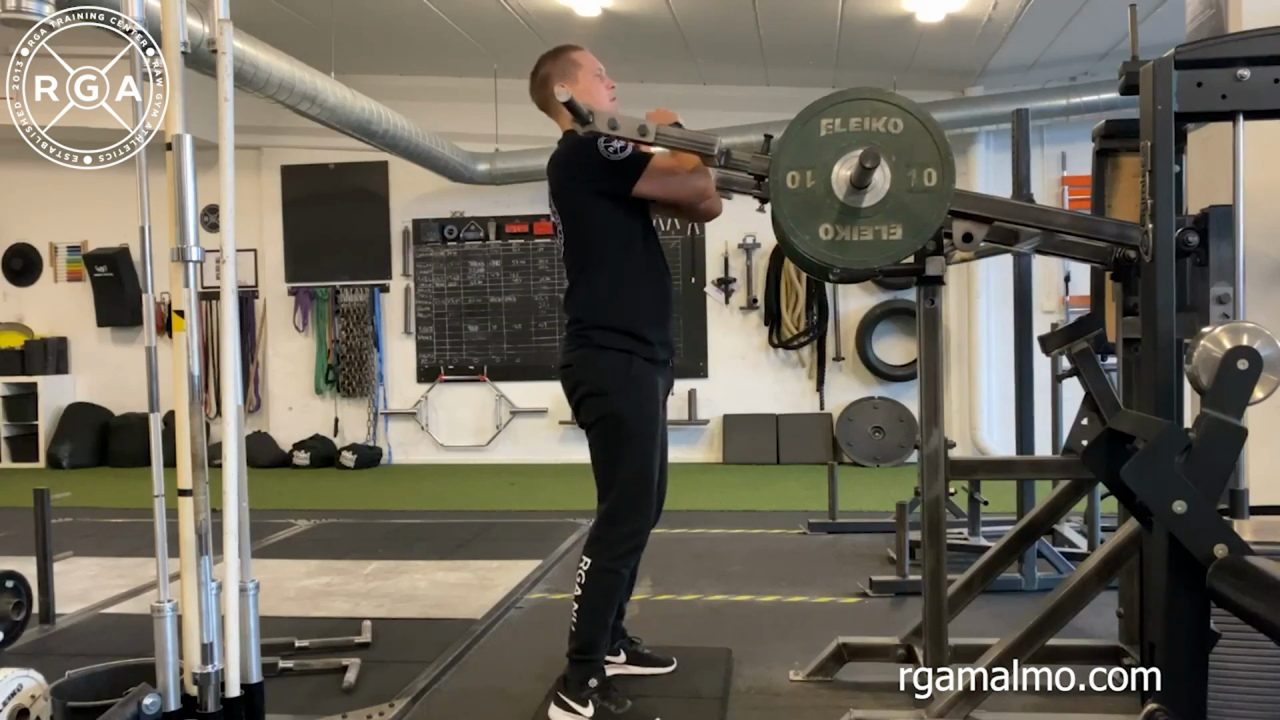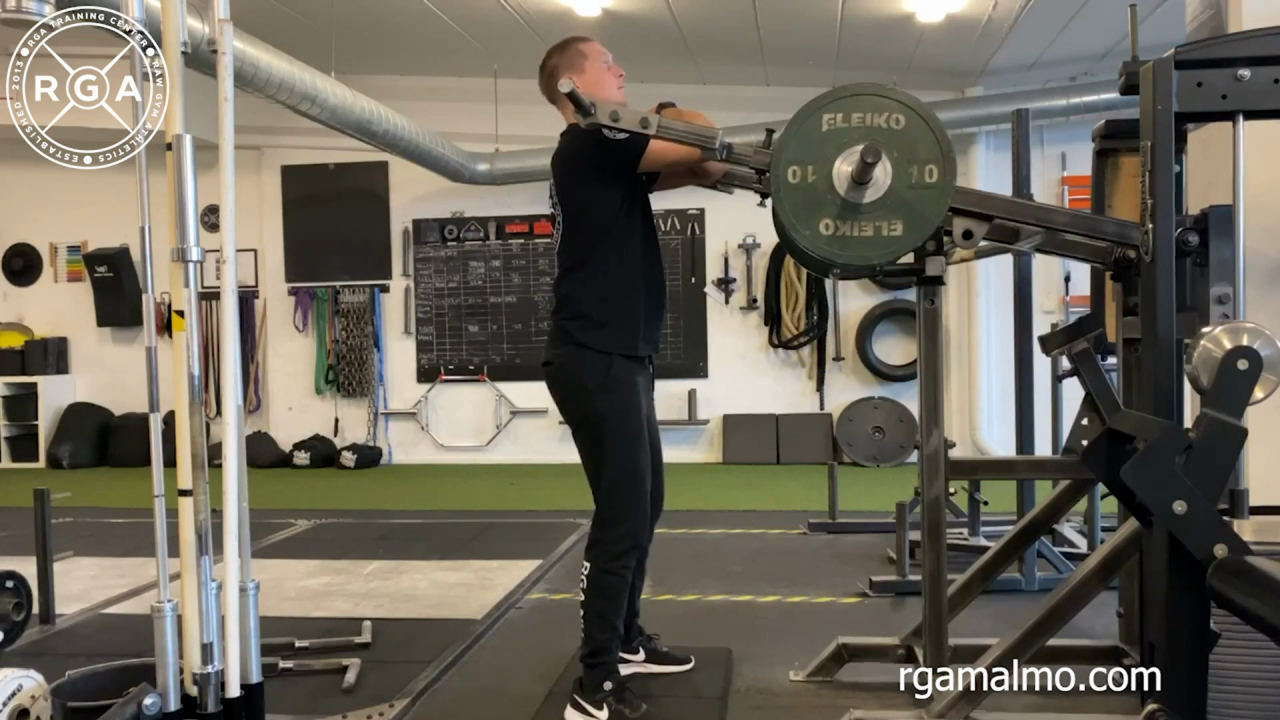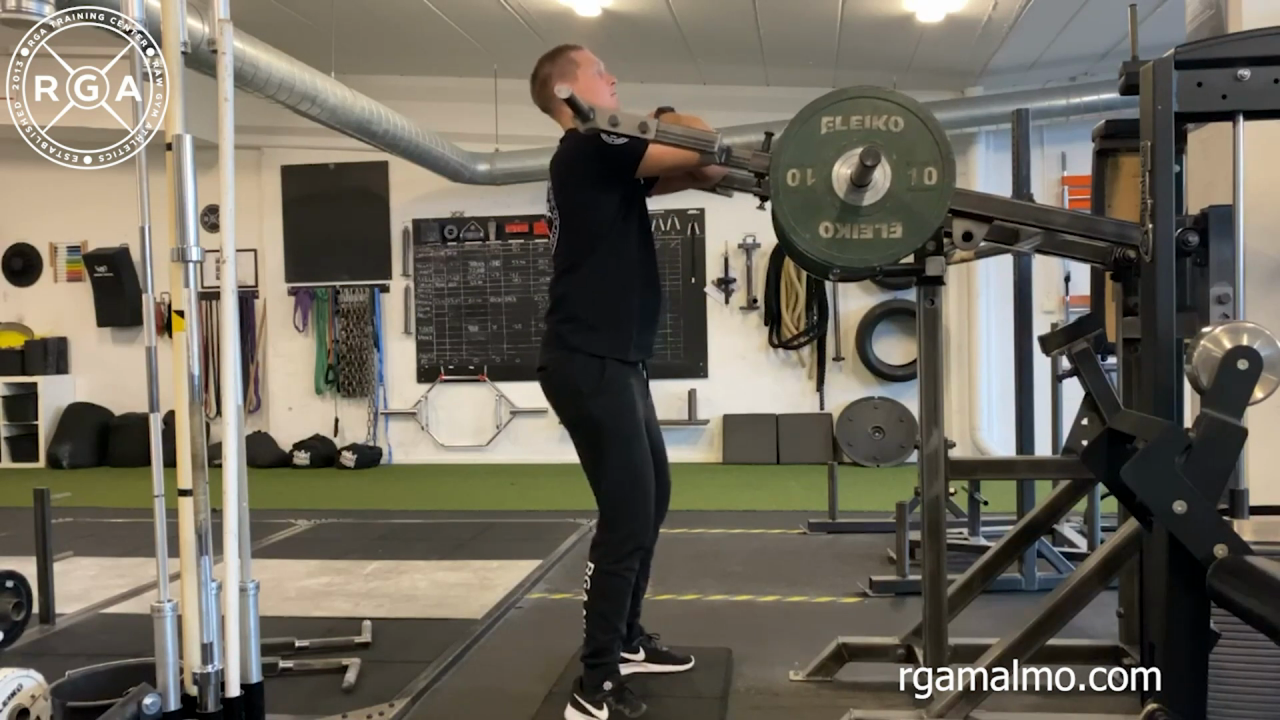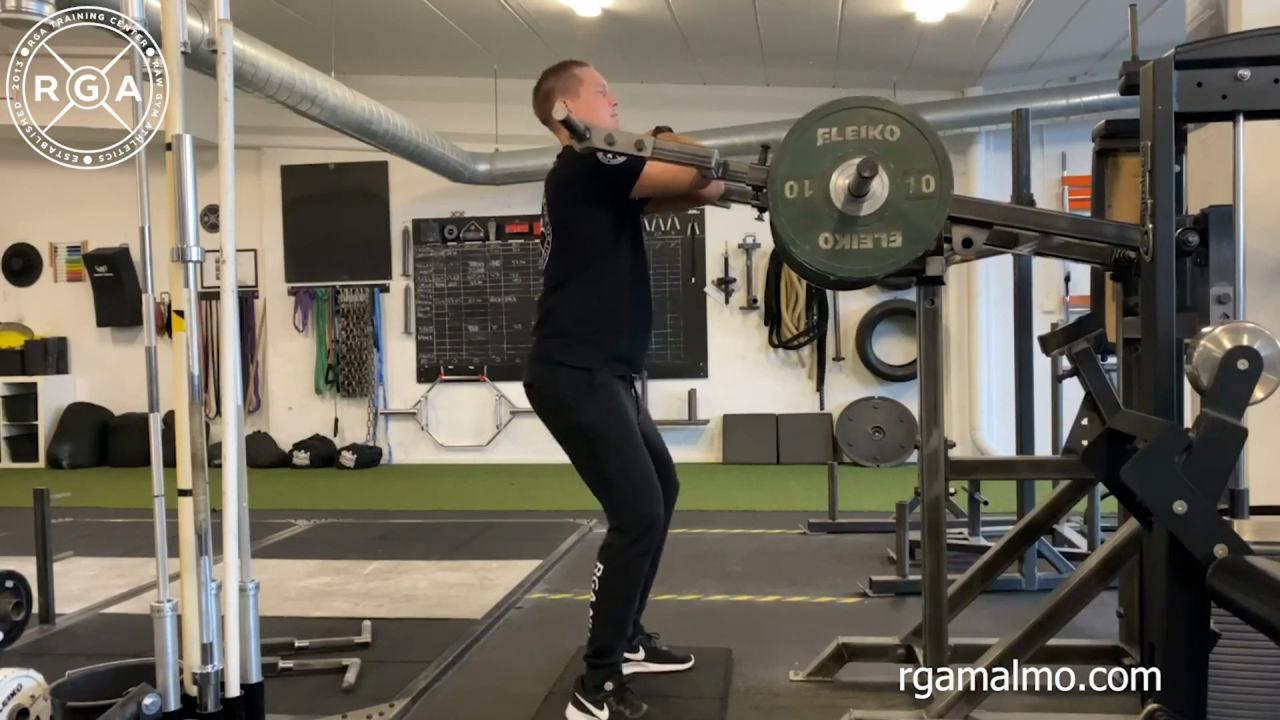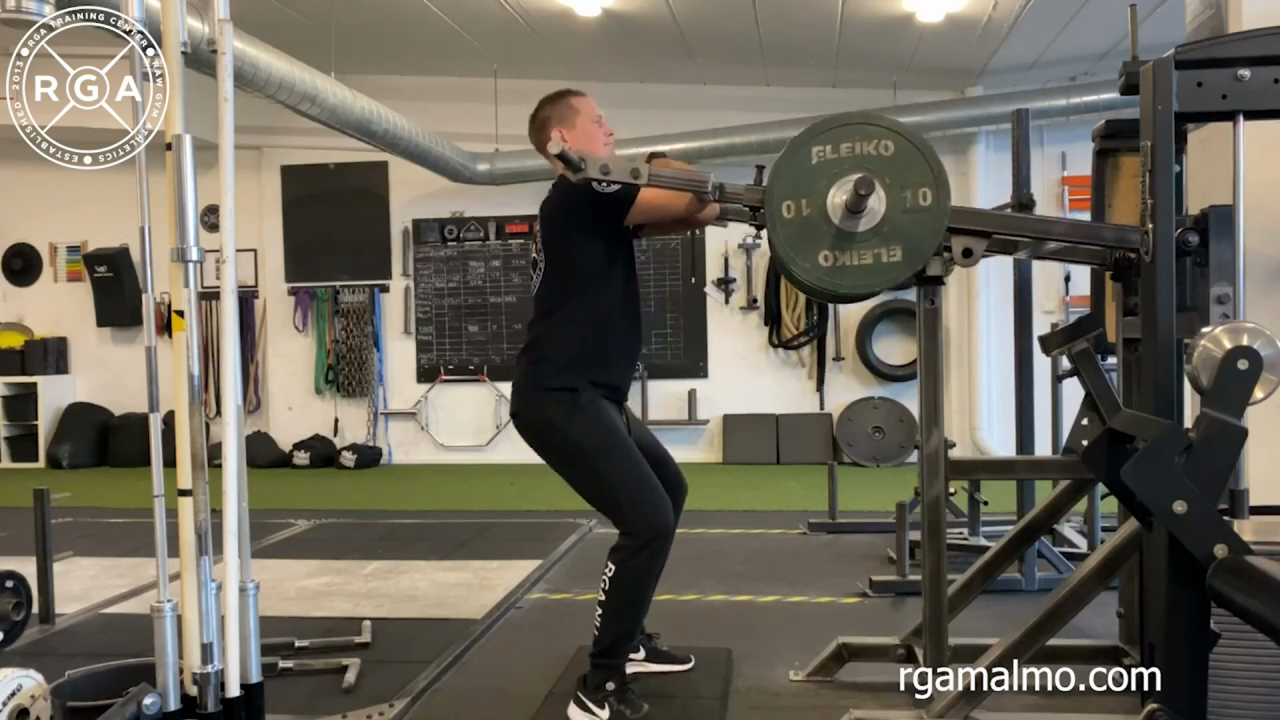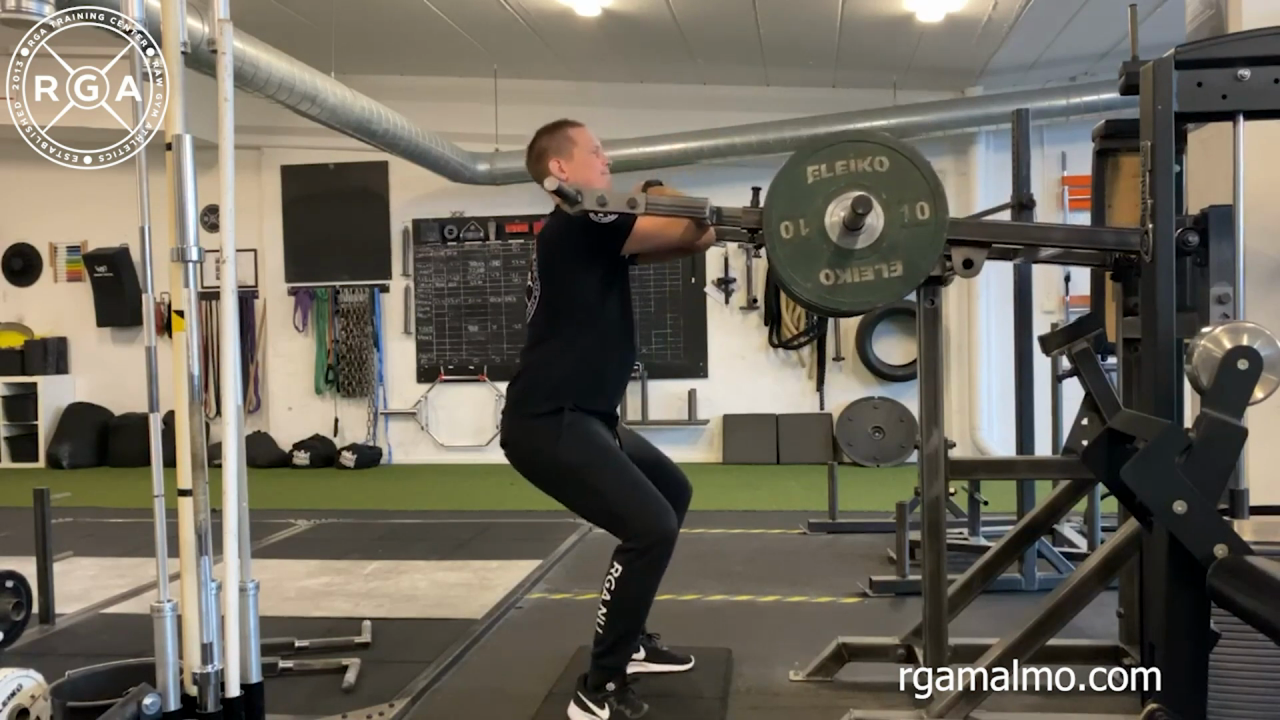
dt=0.4s
person 1, frame 1
left shoulder: (606, 163)
right shoulder: (585, 154)
left elbow: (705, 205)
right elbow: (699, 188)
left wrist: (665, 149)
right wrist: (673, 135)
left hip: (632, 357)
right hip: (613, 361)
left knee: (636, 509)
right knee: (624, 516)
left ankle: (609, 642)
person 1, frame 2
left shoulder: (608, 156)
right shoulder: (590, 143)
left elbow: (704, 166)
right elbow: (704, 146)
left wrist: (669, 129)
right wrist: (675, 118)
left hip: (619, 356)
right hip: (595, 360)
left knee: (642, 507)
right knee: (622, 517)
left ankle: (625, 641)
person 1, frame 3
left shoulder: (604, 159)
right shoulder: (589, 149)
left elbow: (696, 171)
right elbow: (700, 150)
left wrist: (691, 152)
right wrist: (671, 123)
left hip: (612, 359)
right hip: (588, 363)
left knee: (649, 501)
right knee: (627, 517)
left ankle: (626, 640)
person 1, frame 4
left shoulder: (601, 178)
right shoulder: (584, 167)
left elbow: (692, 188)
right elbow: (695, 173)
left wrist: (689, 167)
right wrist: (667, 142)
left hip: (600, 371)
right hip: (575, 374)
left knee: (660, 494)
right knee: (639, 515)
left ankle: (627, 640)
person 1, frame 5
left shoulder: (595, 205)
right shoulder: (579, 196)
left elbow: (690, 211)
right elbow: (689, 197)
right wrist: (664, 167)
left hip: (589, 393)
right hip: (560, 398)
left knee: (667, 493)
right knee: (648, 521)
left ankle: (628, 640)
person 1, frame 6
left shoulder: (593, 233)
right shoulder: (576, 227)
left elbow: (686, 235)
right elbow: (687, 227)
right wrist: (659, 197)
left hip: (580, 416)
right hip: (547, 424)
left knee: (672, 494)
right knee: (652, 527)
left ankle: (629, 640)
